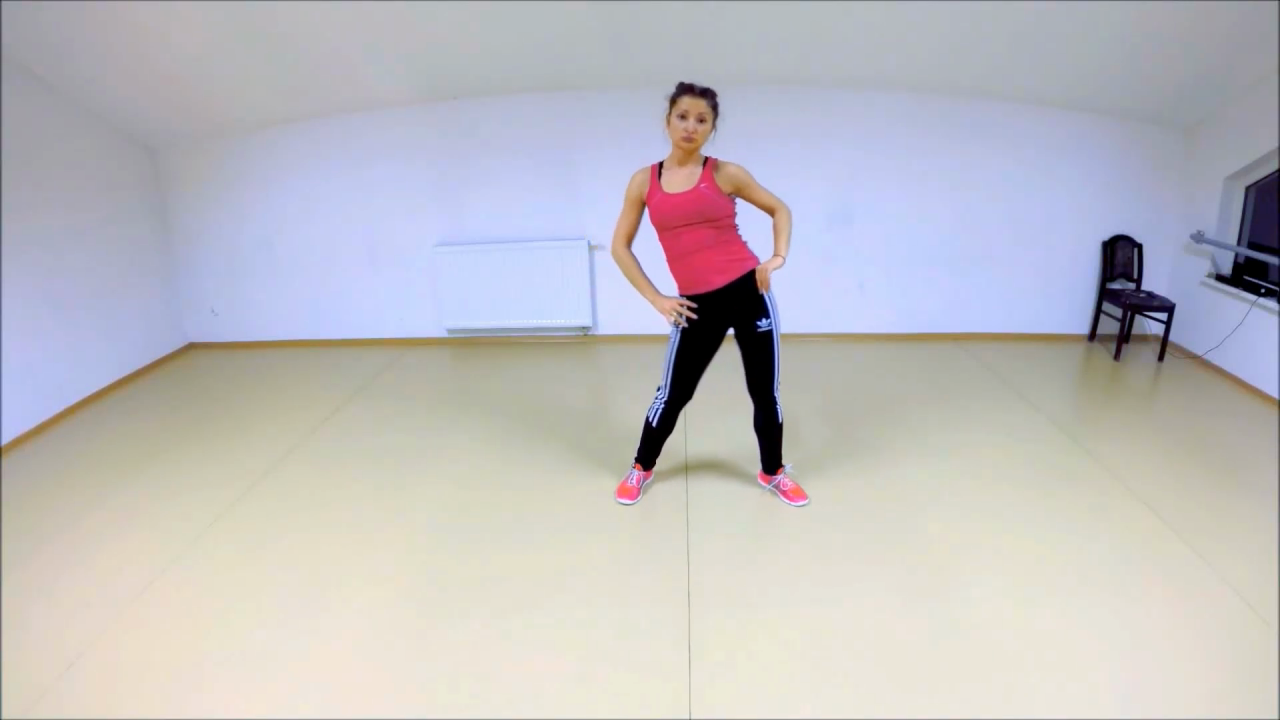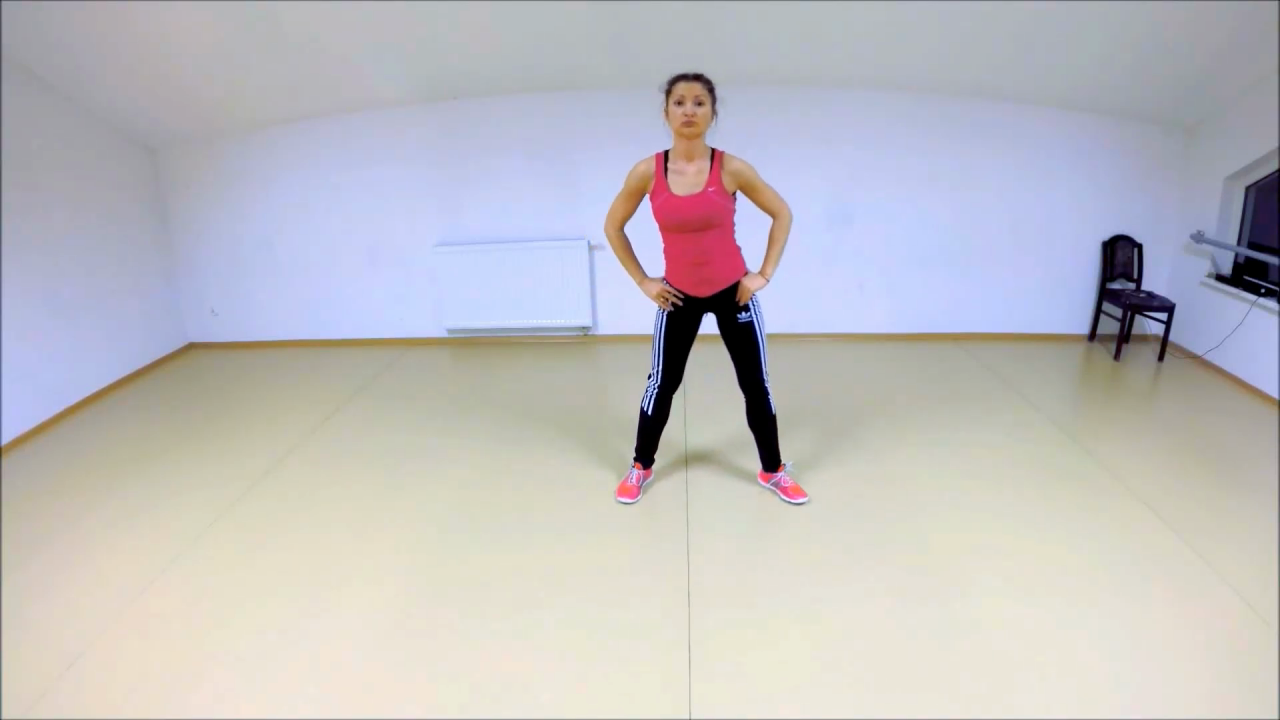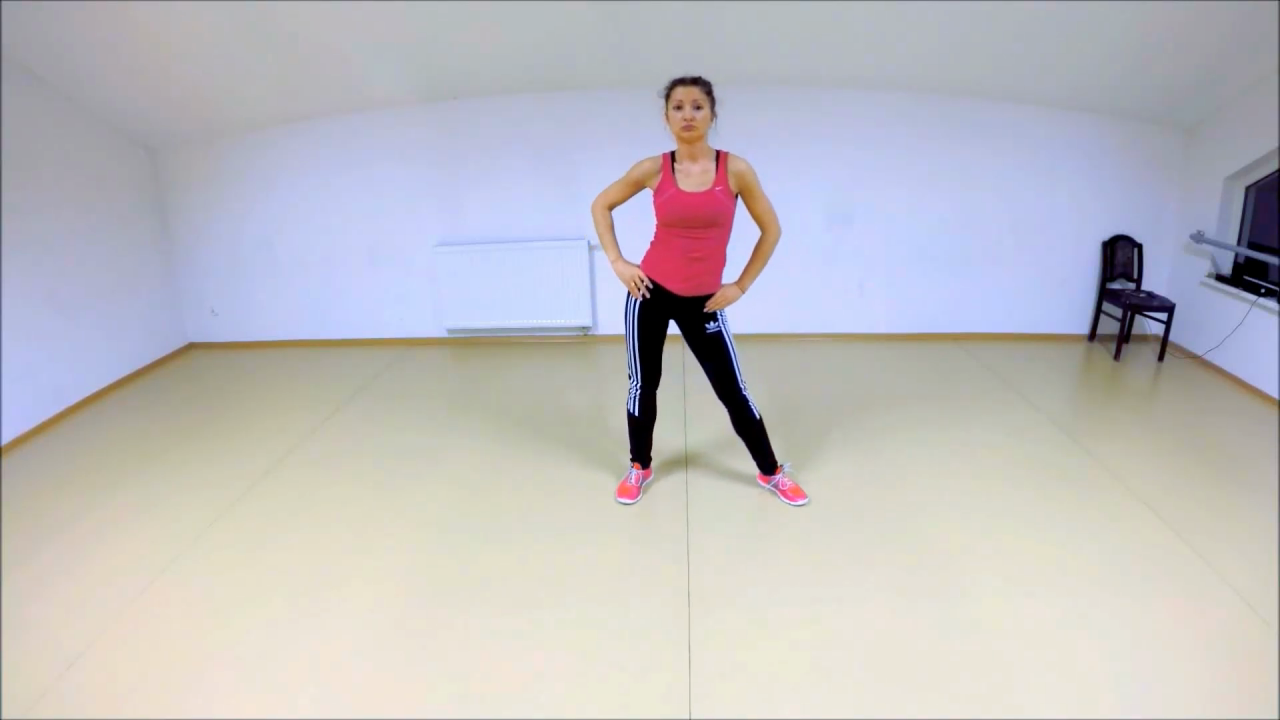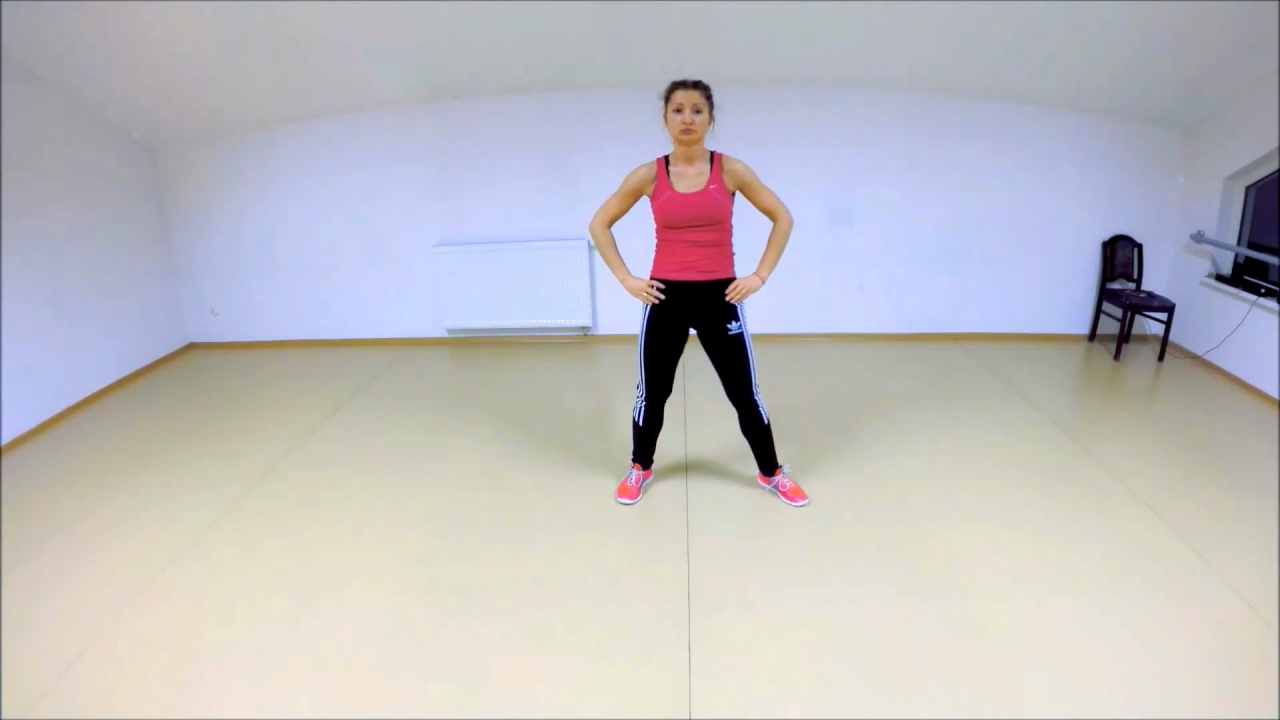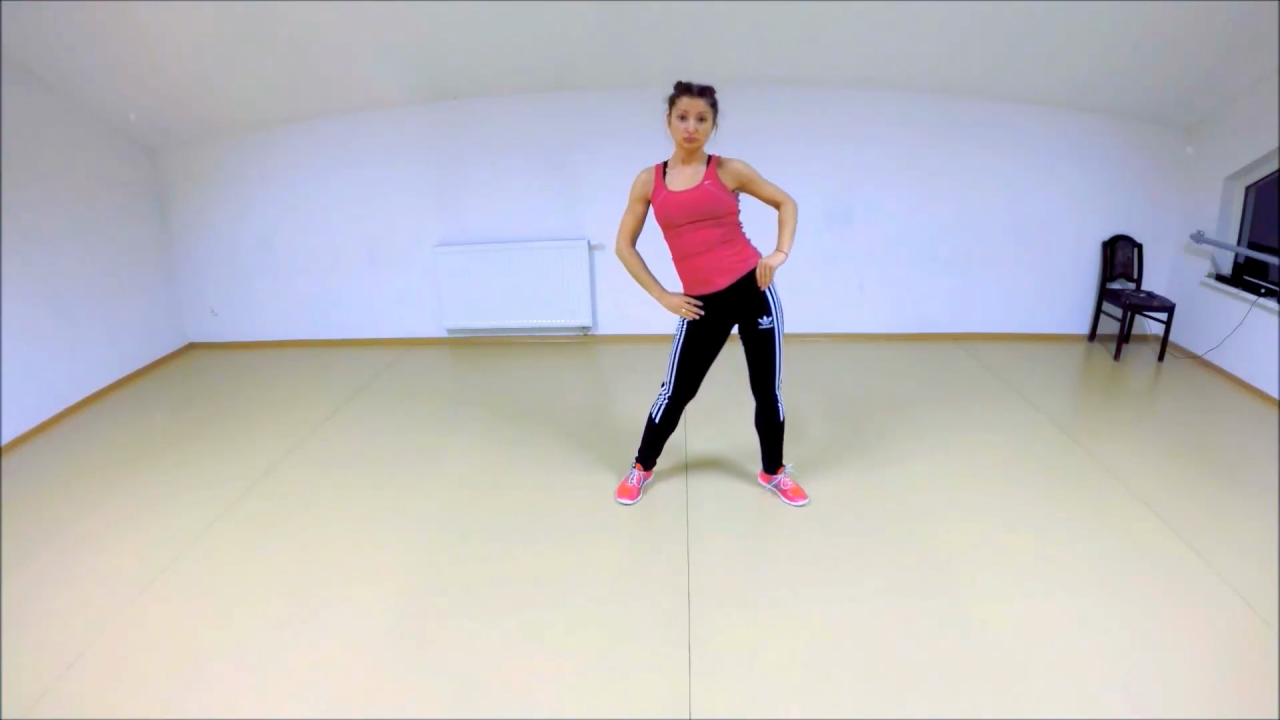
dt=0.5s
person 1, frame 1
left shoulder: (725, 174)
right shoulder: (644, 181)
left elbow: (779, 209)
right elbow: (620, 246)
left wrist: (779, 257)
right wrist: (656, 299)
left hip: (748, 291)
right hip: (698, 305)
left knee: (765, 391)
right knee: (673, 394)
left ankle: (772, 471)
right ankle: (642, 467)
person 1, frame 2
left shoulder: (732, 169)
right shoulder: (647, 171)
left elbow: (782, 214)
right elbow: (613, 226)
left wrist: (764, 274)
right wrist: (642, 281)
left hip: (733, 291)
right hip: (678, 295)
left knee: (755, 384)
right knee: (662, 382)
left ankle: (772, 470)
right ankle: (641, 466)
person 1, frame 3
left shoulder: (736, 170)
right shoulder: (652, 169)
left elbow: (771, 229)
right elbow: (601, 205)
left wrist: (741, 285)
right wrist: (617, 262)
left hip: (704, 302)
right hip: (650, 292)
left knee: (733, 391)
right knee: (643, 384)
left ankle: (770, 471)
right ankle: (639, 467)
person 1, frame 4
left shoulder: (731, 169)
right shoulder: (647, 175)
left elbow: (782, 217)
right elbow: (599, 225)
left wrist: (761, 274)
right wrist: (626, 278)
left hip: (720, 297)
right hip: (666, 297)
left knee: (745, 395)
right knee: (652, 393)
left ankle: (771, 472)
right ankle: (640, 467)
person 1, frame 5
left shoulder: (729, 170)
right shoulder: (648, 180)
left elbow: (786, 202)
right elbow: (624, 245)
left wrist: (781, 251)
right wrist: (662, 295)
left hip: (752, 290)
right hip: (702, 304)
left knee: (767, 390)
right knee: (676, 391)
left ankle: (773, 471)
right ankle: (642, 467)
